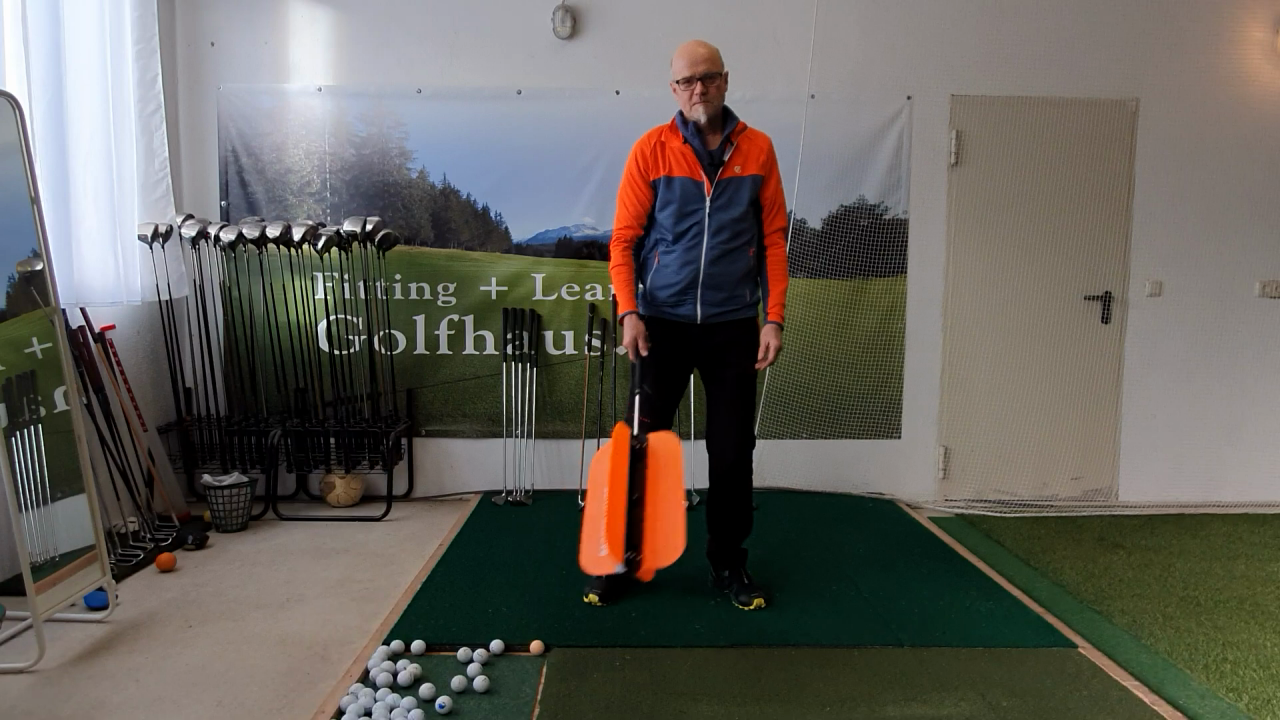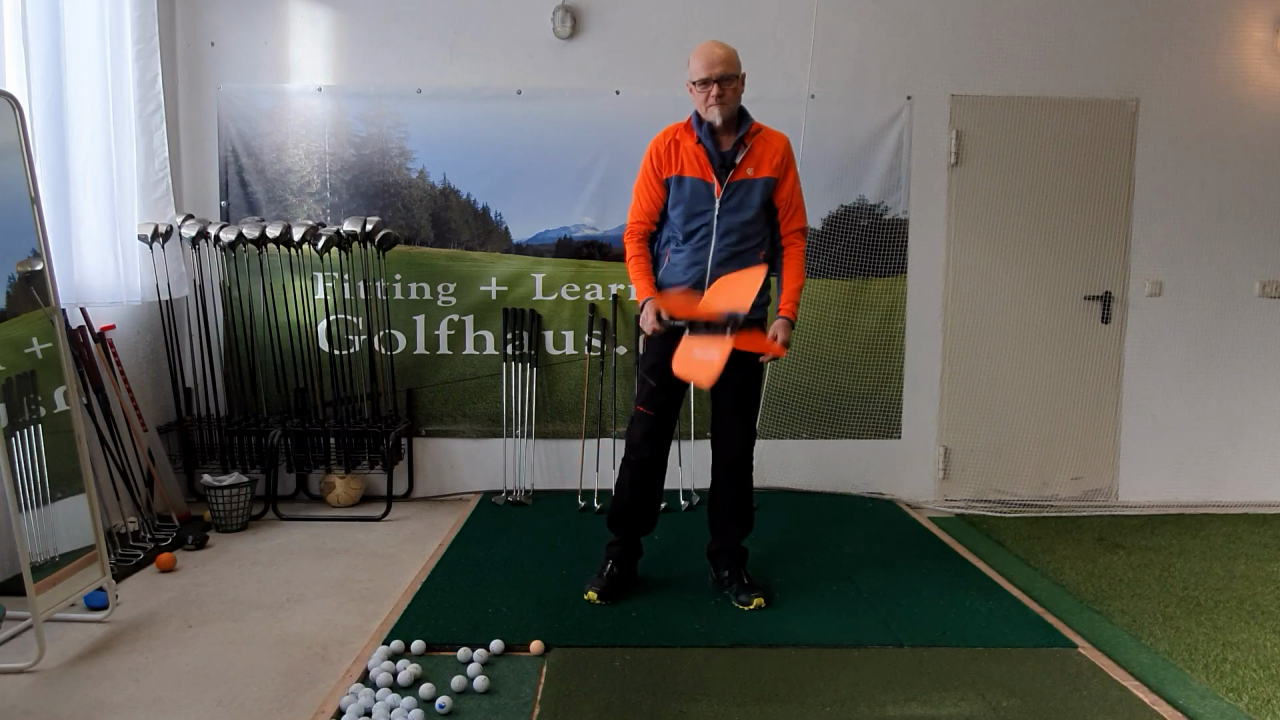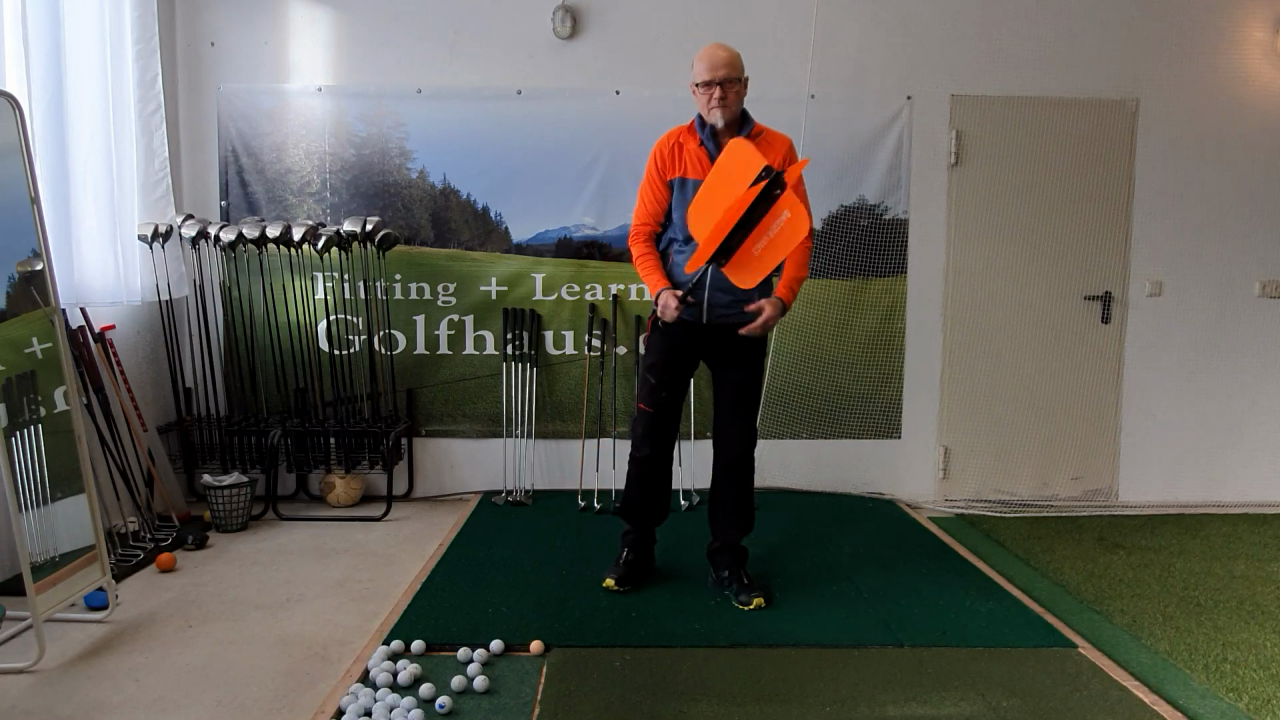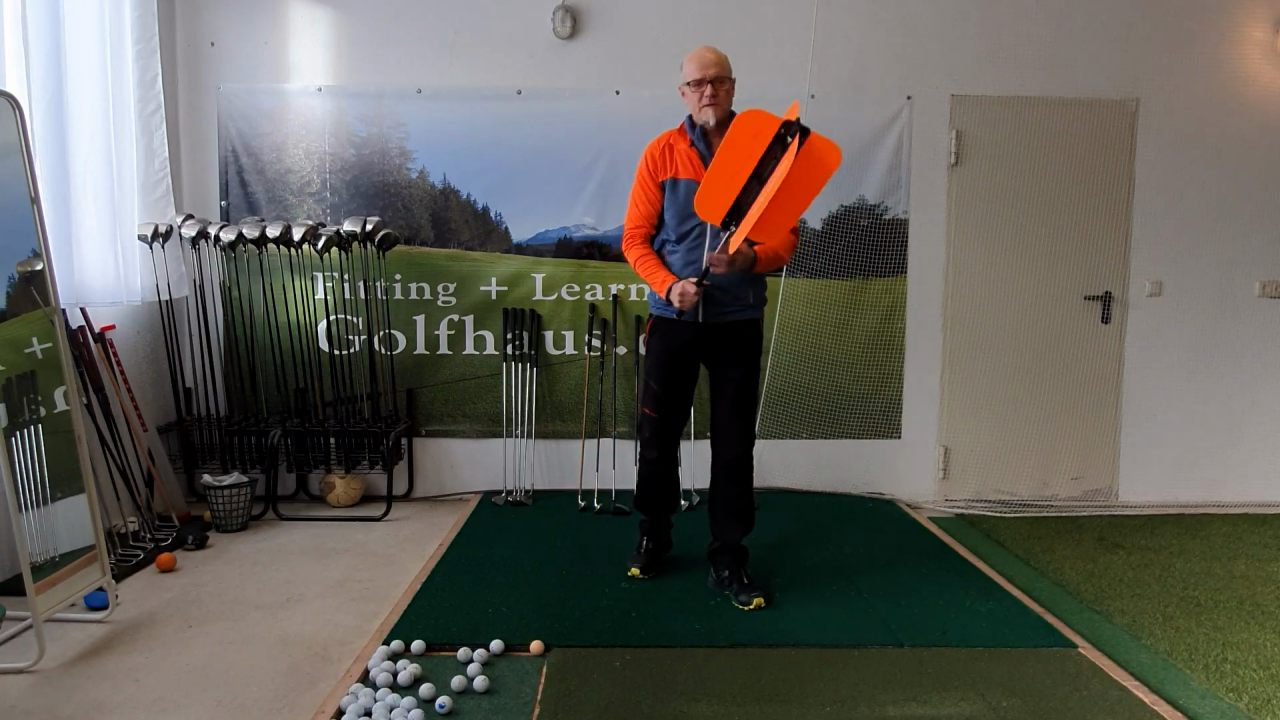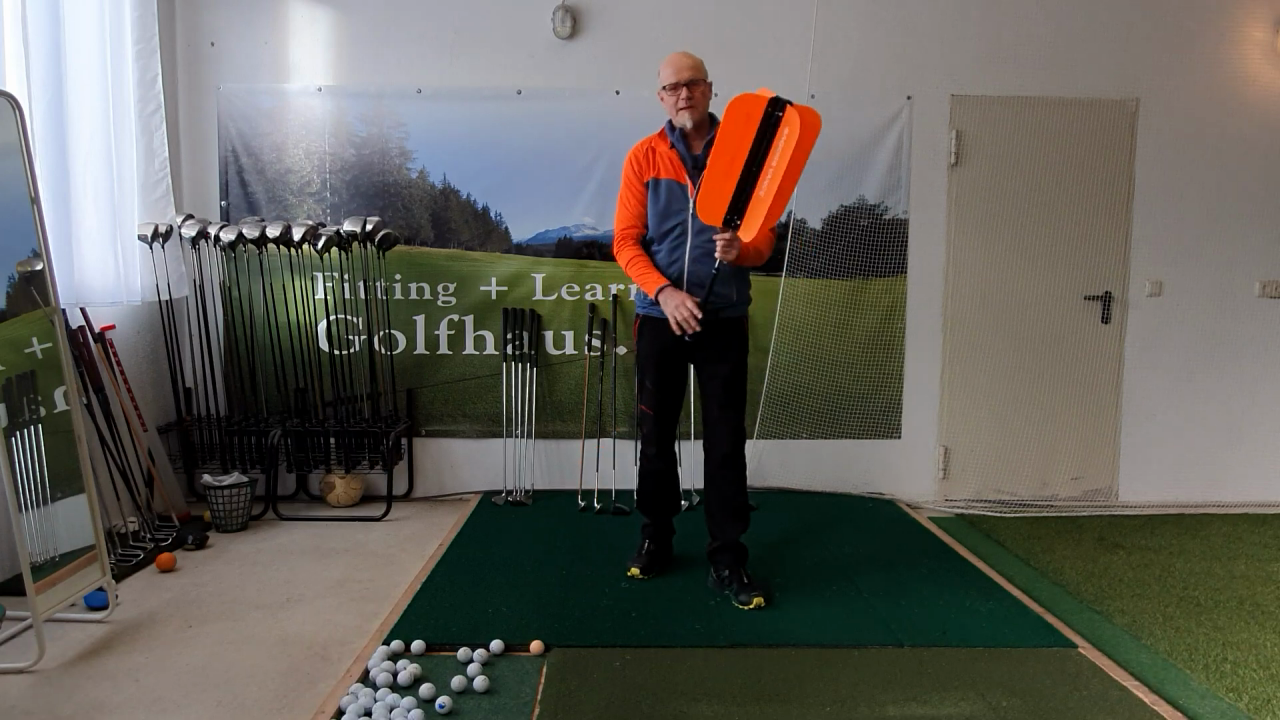
dt=0.2s
person 1, frame 1
left shoulder: (758, 148)
right shoulder: (650, 150)
left elbow: (774, 238)
right elbow: (624, 239)
left wrist: (773, 317)
right wrist: (629, 311)
left hip: (733, 326)
right hip: (663, 322)
left knee: (732, 450)
right knee: (642, 441)
left ankle: (728, 562)
person 1, frame 2
left shoulder: (774, 149)
right shoulder: (665, 147)
left elbow: (792, 237)
right elbow: (638, 233)
left wrist: (786, 313)
right wrist: (647, 298)
left hip: (742, 324)
right hip: (672, 320)
left knee: (735, 446)
right knee: (646, 438)
left ankle: (728, 562)
right ankle: (621, 555)
person 1, frame 3
left shoulder: (778, 150)
right shoulder: (669, 149)
left elbow: (798, 235)
right elbow: (642, 233)
left wrist: (781, 297)
right wrist: (660, 289)
left hip: (742, 323)
right hip: (677, 317)
left knee: (735, 445)
right knee: (650, 436)
left ankle: (728, 561)
right ankle: (637, 546)
person 1, frame 4
right shoulder: (660, 152)
left elbow: (786, 237)
right elbow: (636, 238)
left wrist: (749, 258)
right wrist: (668, 285)
left hip: (738, 323)
right hip: (671, 320)
left knee: (734, 445)
right knee: (658, 437)
left ankle: (728, 561)
right ankle: (654, 535)
person 1, frame 5
right shoulder: (643, 156)
left elbow: (764, 240)
right elbow: (626, 241)
left wrist: (739, 250)
right wrist: (665, 292)
left hip: (724, 321)
right hip: (659, 320)
left knee: (725, 443)
right knee: (656, 437)
left ankle: (727, 560)
right ankle: (655, 536)
